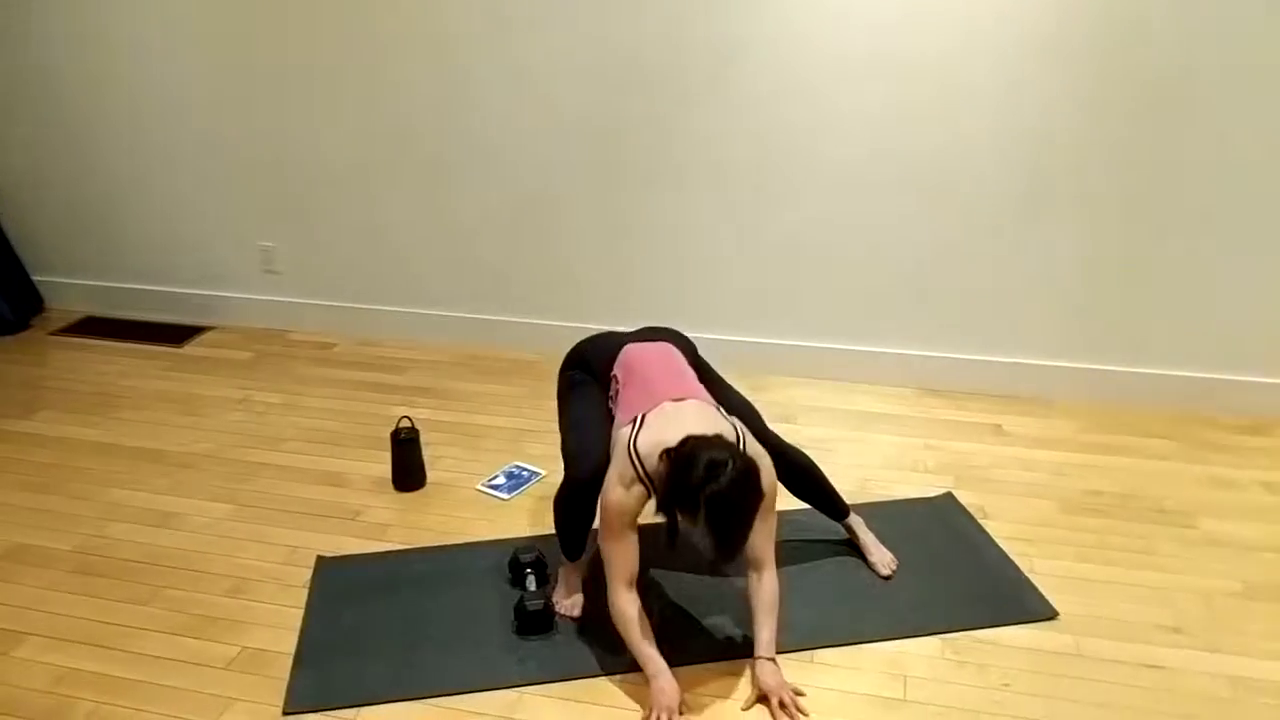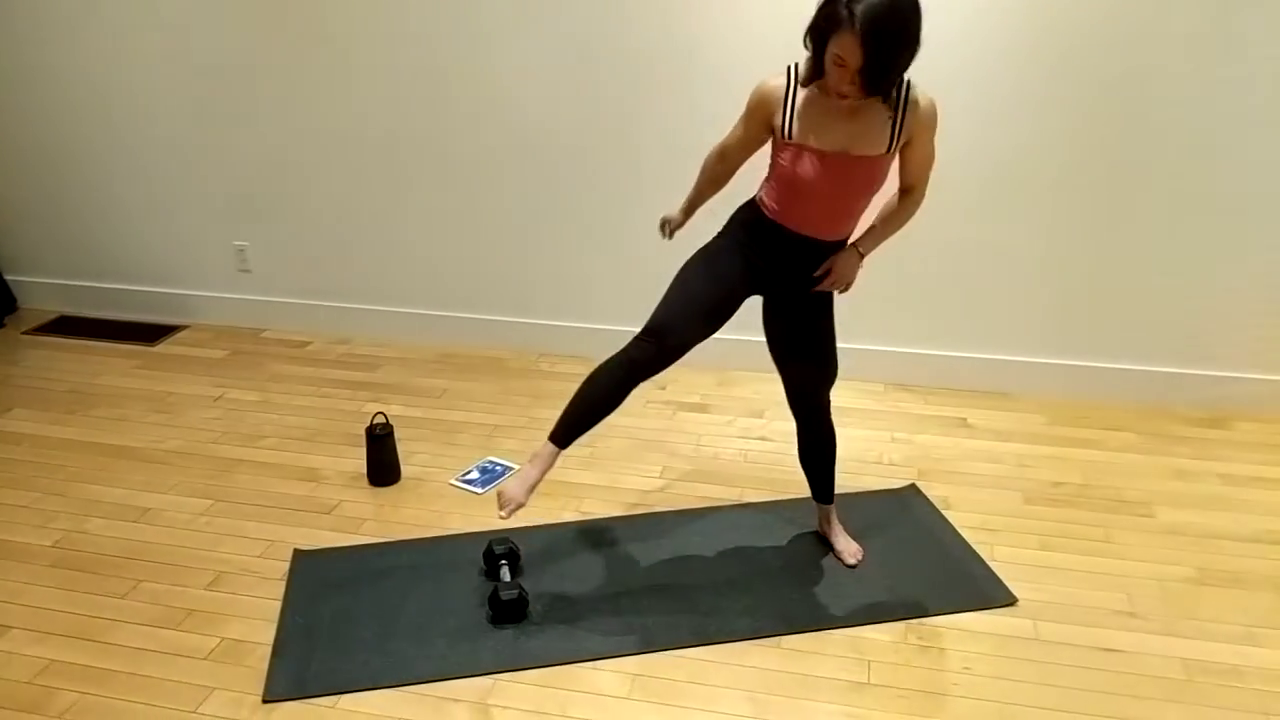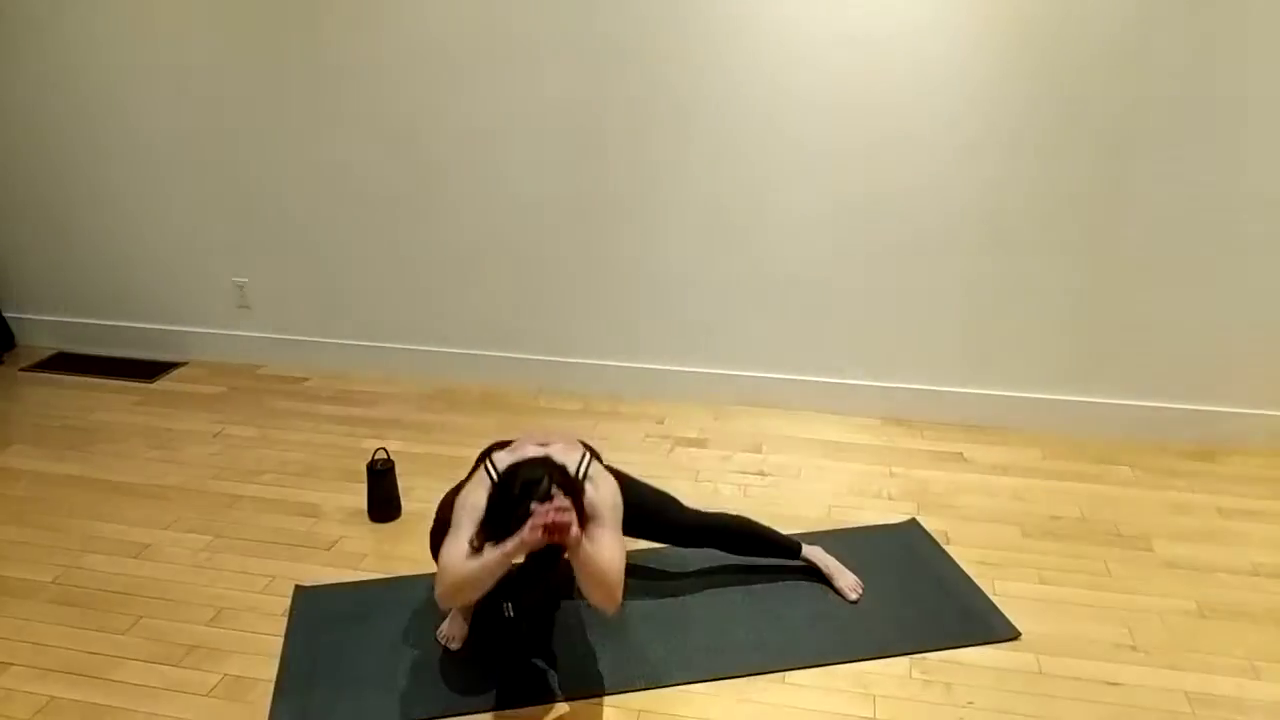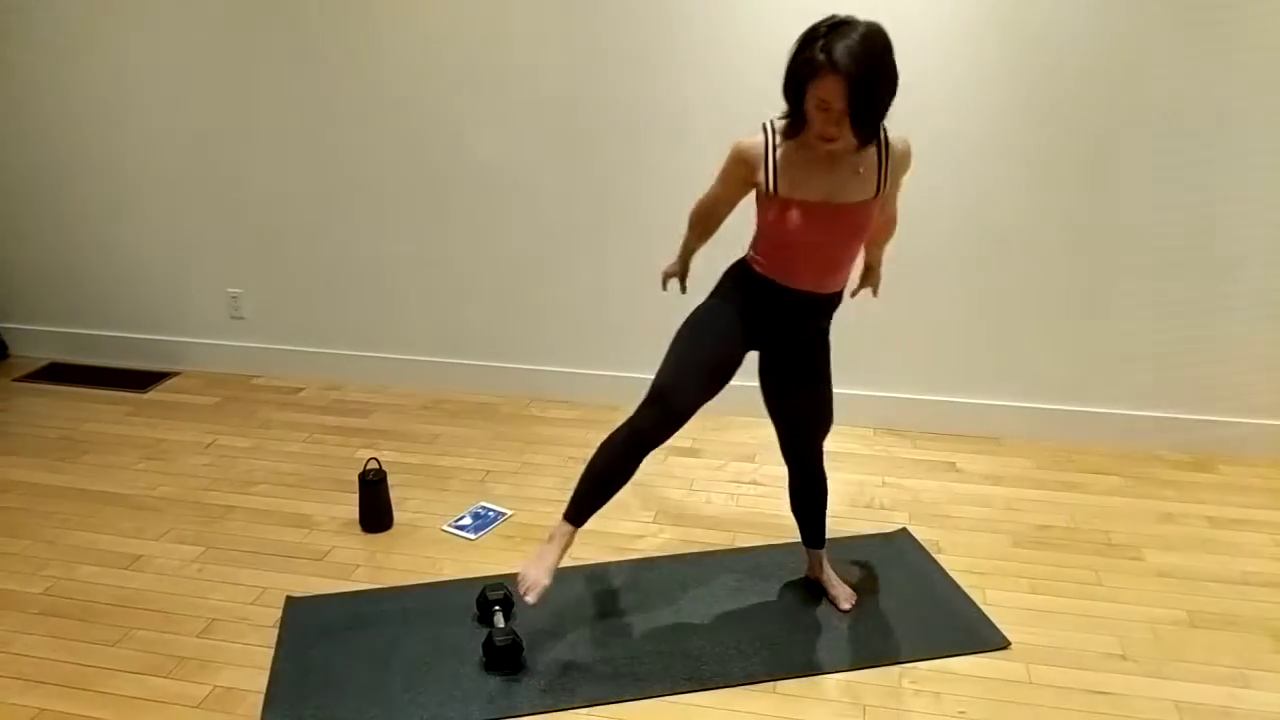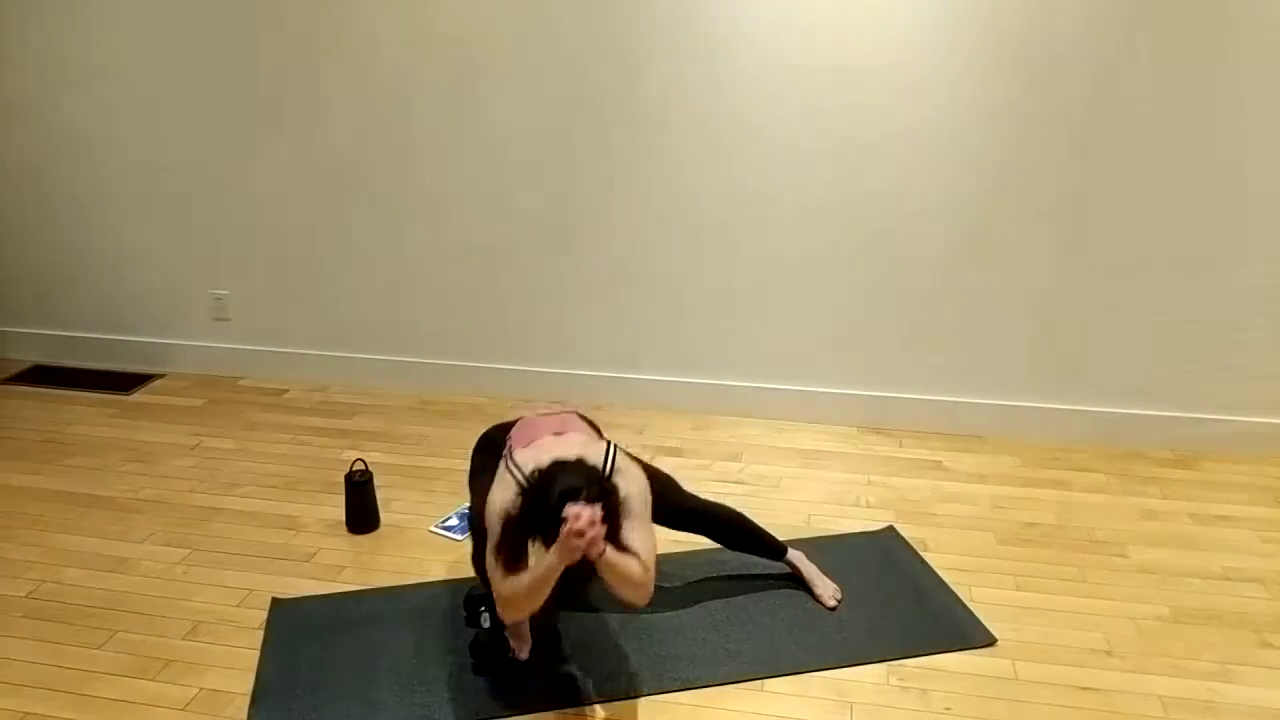
dt=1s
person 1, frame 1
left shoulder: (756, 466)
right shoulder: (629, 474)
left elbow: (762, 569)
right elbow: (621, 591)
left wrist: (765, 660)
right wrist: (659, 676)
left hip: (675, 351)
right hip: (595, 364)
right knee: (585, 476)
left ankle: (855, 527)
right ankle: (571, 566)
person 1, frame 2
left shoulder: (915, 113)
right shoulder: (778, 95)
left elbow: (911, 194)
right elbow: (727, 157)
left wrist: (856, 251)
right wrist: (684, 212)
left hip: (809, 269)
right hip: (748, 243)
left knee: (812, 403)
right knee: (649, 349)
left ankle: (827, 518)
right ankle: (541, 460)
person 1, frame 3
left shoulder: (597, 491)
right shoulder: (483, 491)
left elbow: (610, 599)
right elbow: (446, 592)
left wrist: (577, 542)
right wrist: (513, 546)
left hip: (577, 474)
right hip: (509, 477)
left knee: (692, 525)
right knee: (445, 538)
left ankle: (812, 555)
right ankle: (467, 612)
person 1, frame 4
left shoulder: (892, 157)
right shoulder: (757, 151)
right elbow: (710, 210)
left wrist: (871, 265)
right wrist: (682, 258)
left hip: (808, 324)
right hip: (743, 300)
left knee: (805, 452)
right knee: (654, 419)
left ankle: (817, 563)
right ankle: (557, 540)
person 1, frame 5
left shoulder: (626, 482)
right shoulder: (508, 494)
left elbow: (642, 589)
right elbow: (508, 608)
left wrist: (602, 553)
right wrist: (558, 555)
left hip: (579, 430)
left knee: (688, 508)
right knee: (490, 556)
left ankle: (795, 559)
right ankle: (521, 628)
